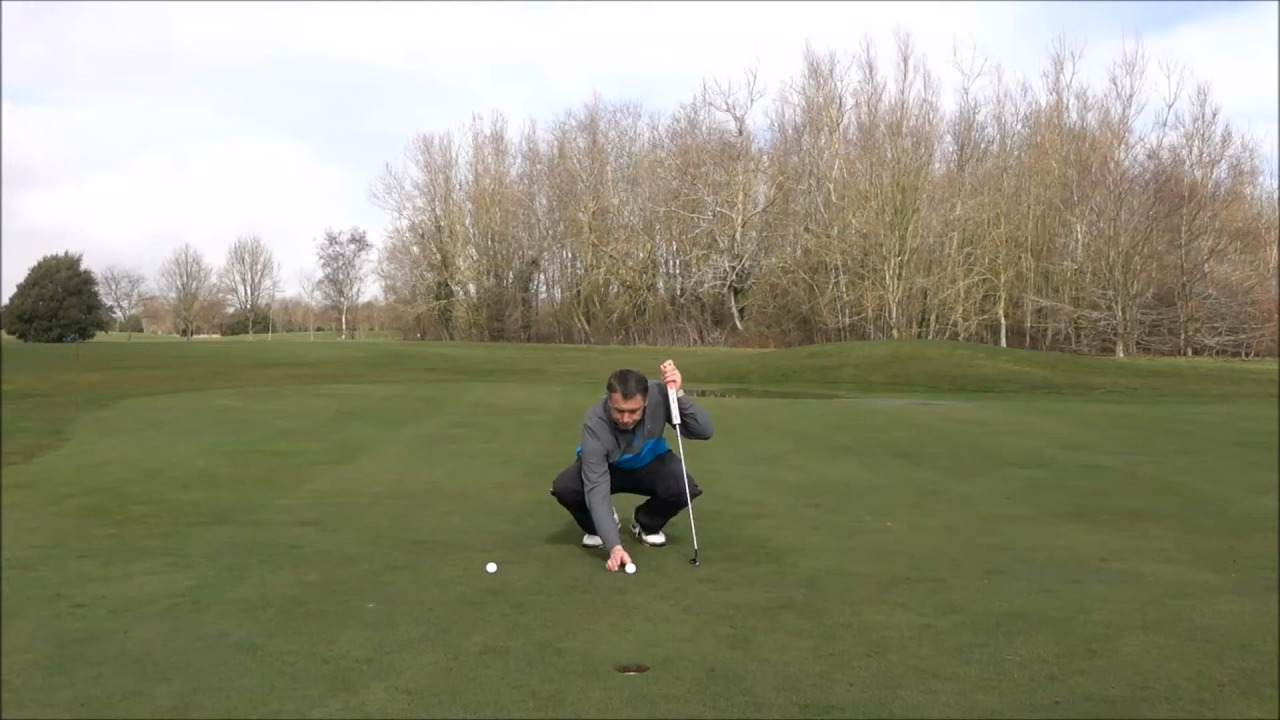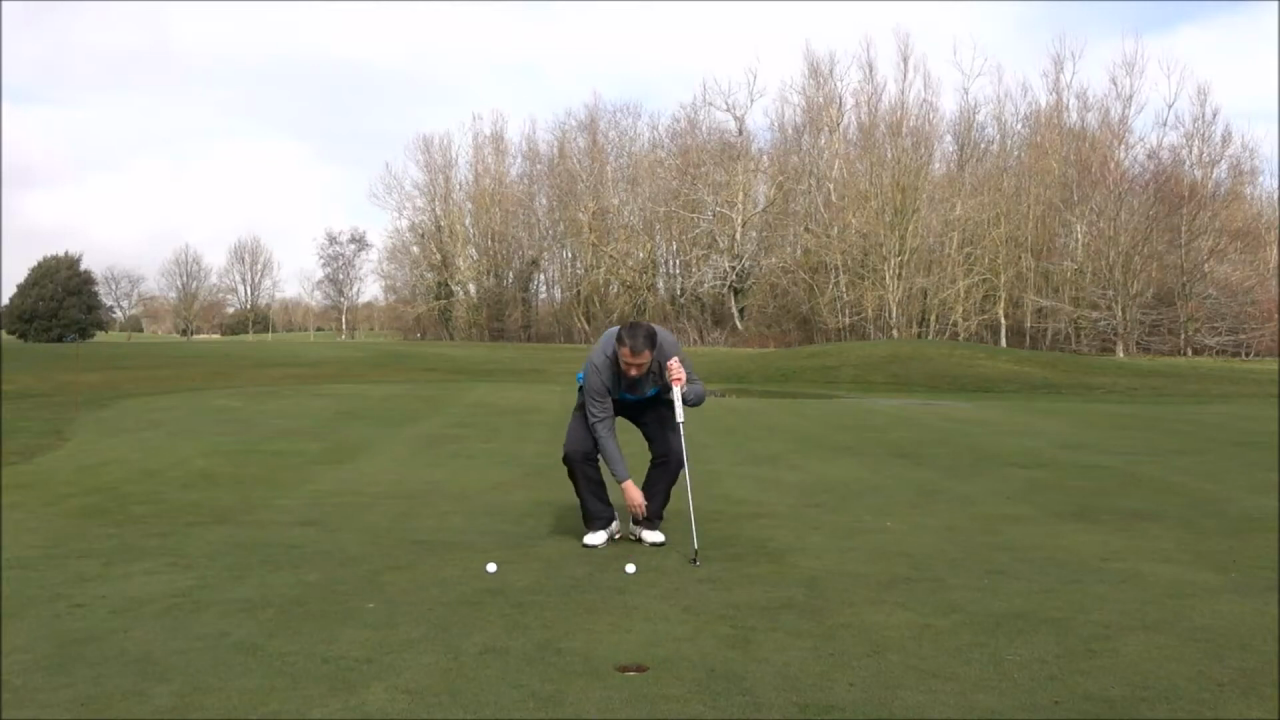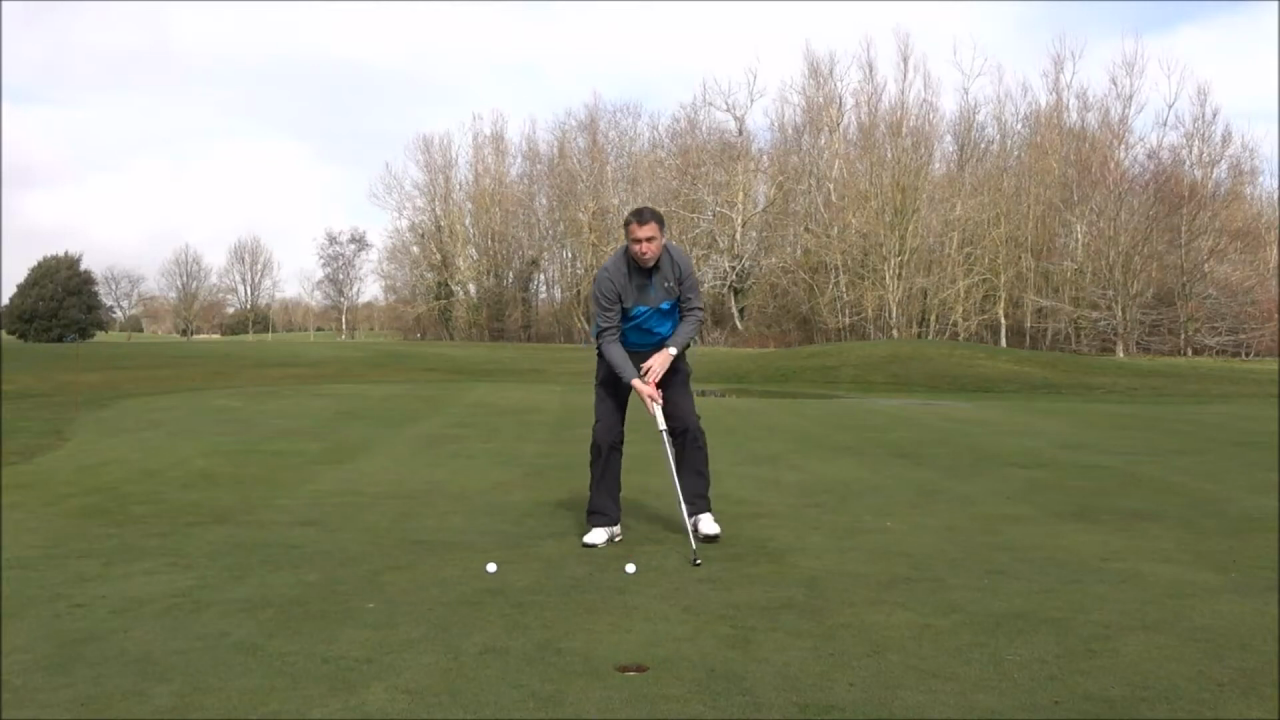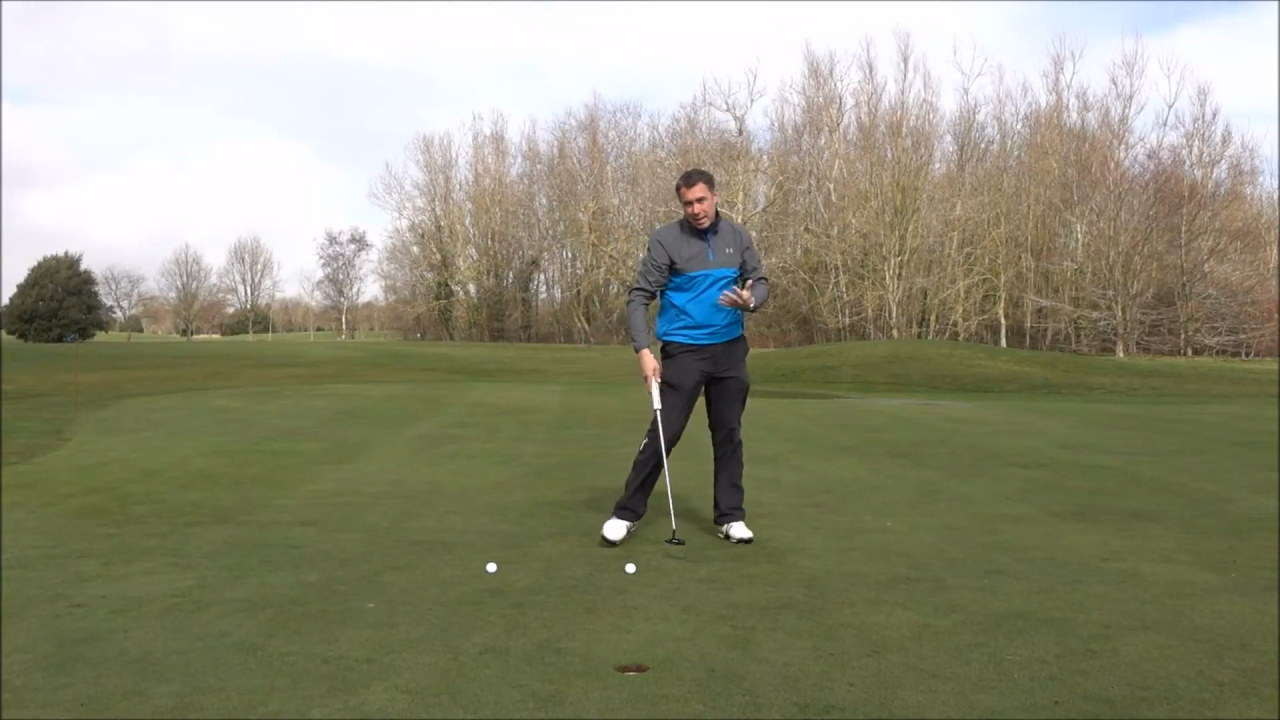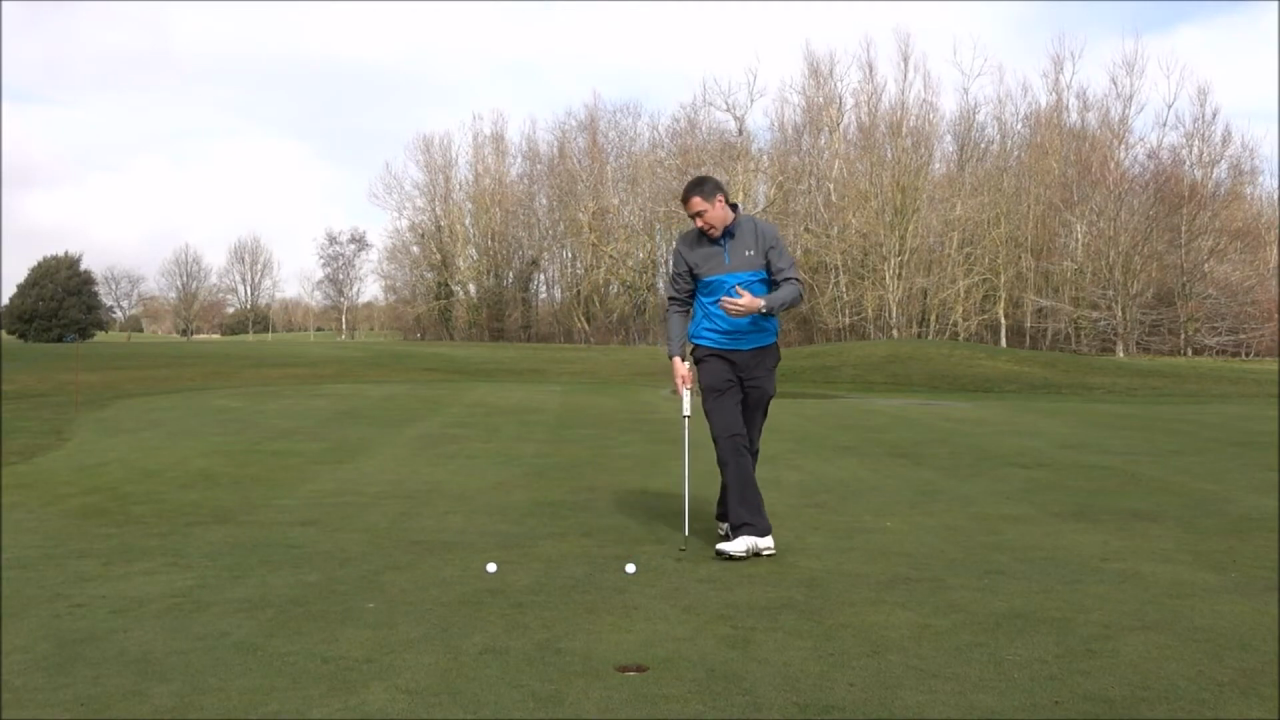
dt=0.4s
person 1, frame 1
left shoulder: (659, 394)
right shoulder: (596, 425)
left elbow: (704, 432)
right elbow: (597, 490)
left wrist: (679, 394)
right wrist: (614, 547)
left hip: (651, 462)
right hip: (607, 468)
left knee: (683, 490)
right knee: (564, 487)
left ankle: (647, 523)
right ankle: (598, 527)
person 1, frame 2
left shoulder: (668, 347)
right shoulder: (599, 361)
left elbow: (698, 393)
right elbow: (602, 426)
left wrist: (684, 386)
right wrist: (625, 483)
left hip: (651, 400)
right hip: (602, 401)
left knee: (671, 452)
right knee: (577, 451)
left ankle: (647, 522)
right ankle: (602, 522)
person 1, frame 3
left shoulder: (679, 262)
right shoulder: (610, 274)
left elbow: (693, 312)
right elbow: (608, 336)
left wrist: (669, 352)
right wrist: (635, 382)
left hip: (664, 354)
right hip: (620, 358)
left knee: (688, 427)
right knee: (605, 436)
left ankle: (699, 510)
right ankle: (605, 522)
person 1, frame 4
left shoulder: (738, 236)
right shoulder: (665, 240)
left elbow: (760, 284)
right elbow: (639, 298)
left wrist: (749, 300)
right wrist: (644, 351)
left hip: (729, 349)
right hip: (681, 351)
left knee: (728, 434)
right knee: (665, 431)
left ankle: (730, 516)
right ankle: (627, 512)
person 1, frame 5
left shoulder: (763, 234)
right shoulder: (687, 247)
left elbow: (793, 287)
right elbow: (678, 305)
left wrist: (759, 304)
right wrist: (676, 356)
left hip: (760, 352)
right hip: (714, 354)
left knee: (748, 440)
right knee: (729, 437)
left ankle: (730, 517)
right ankle: (754, 531)
